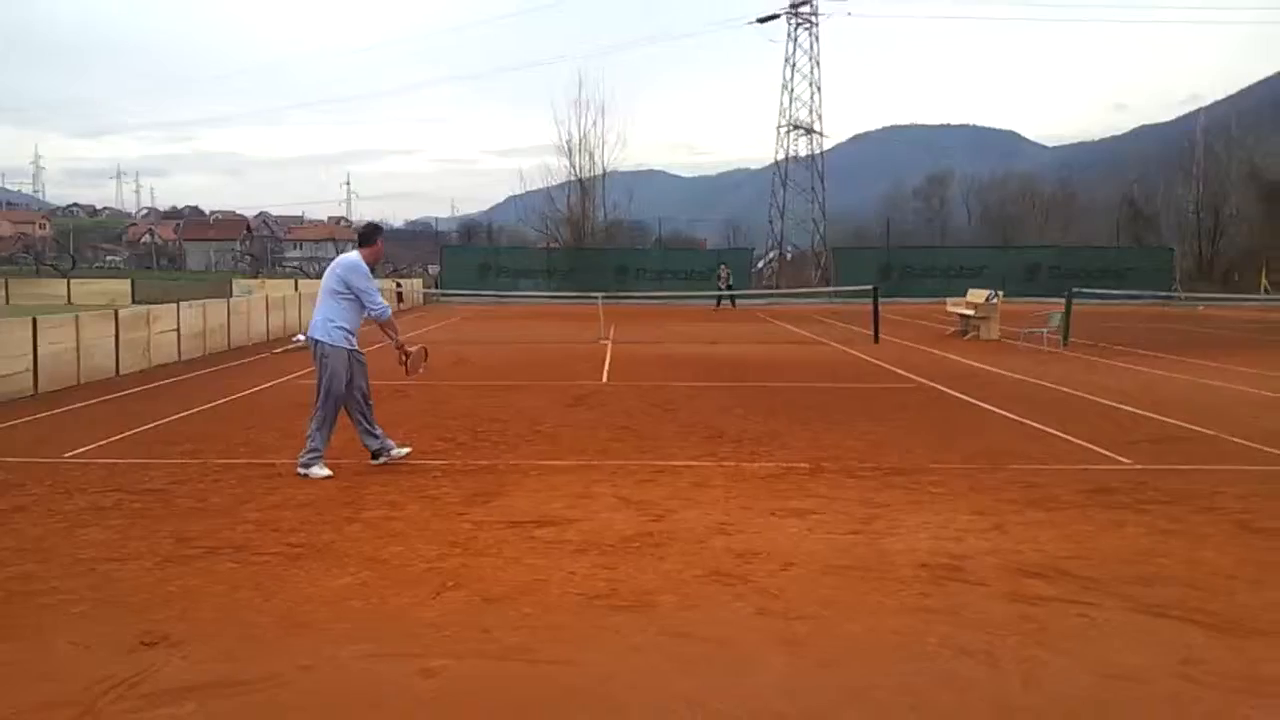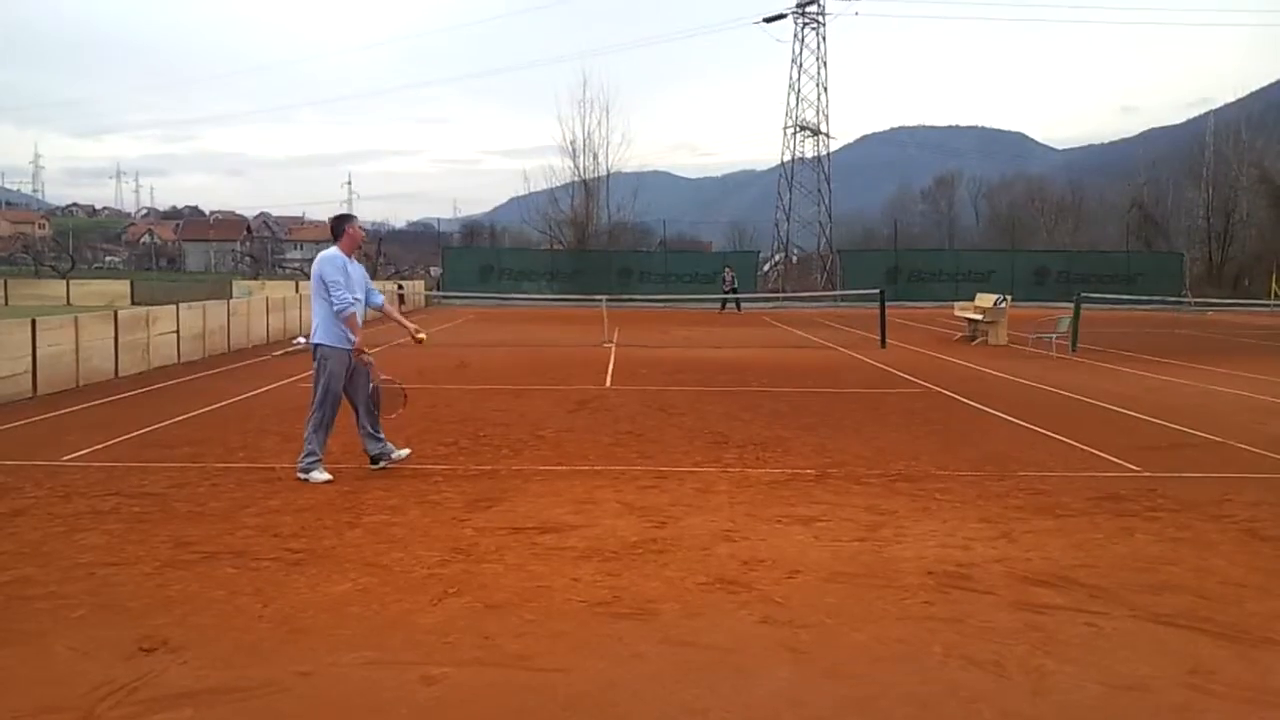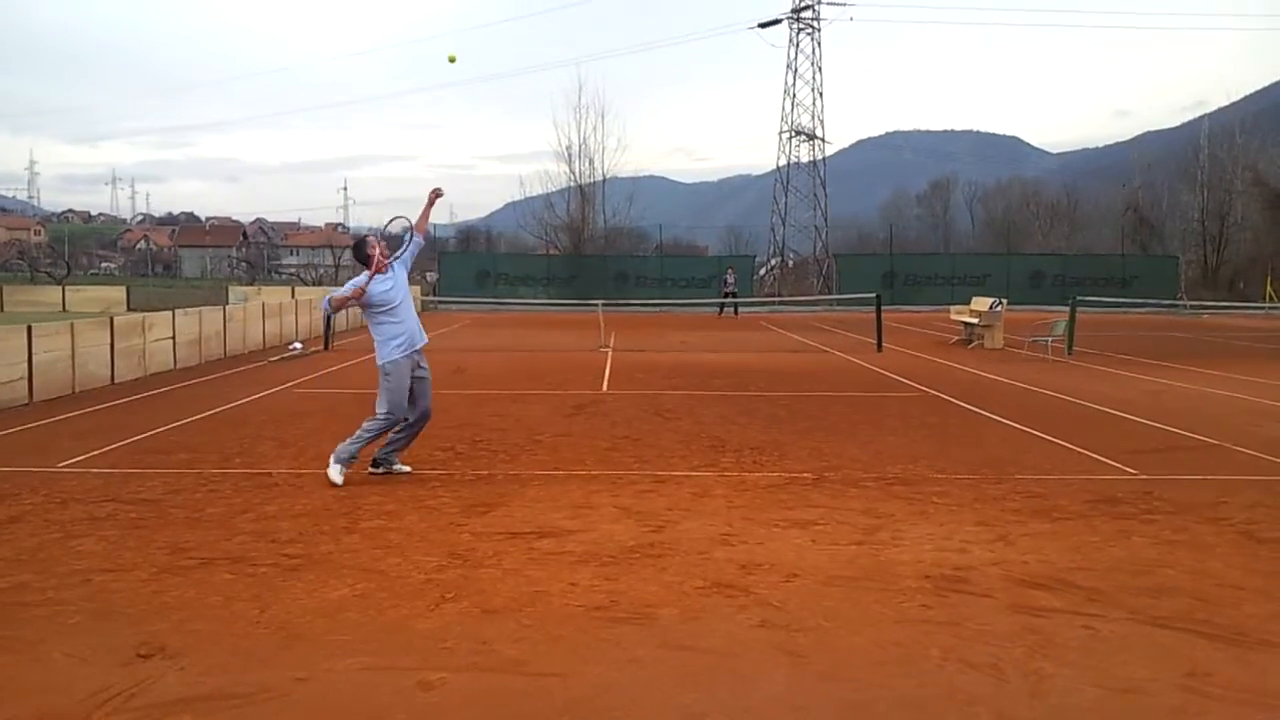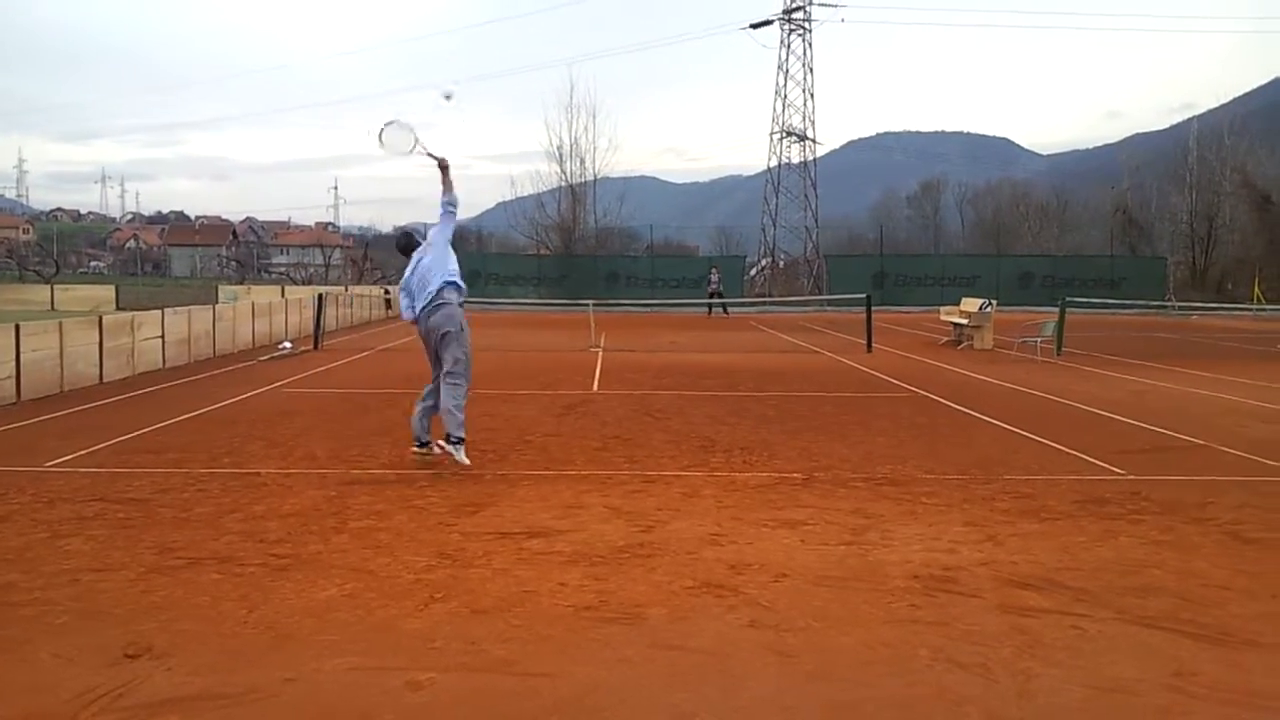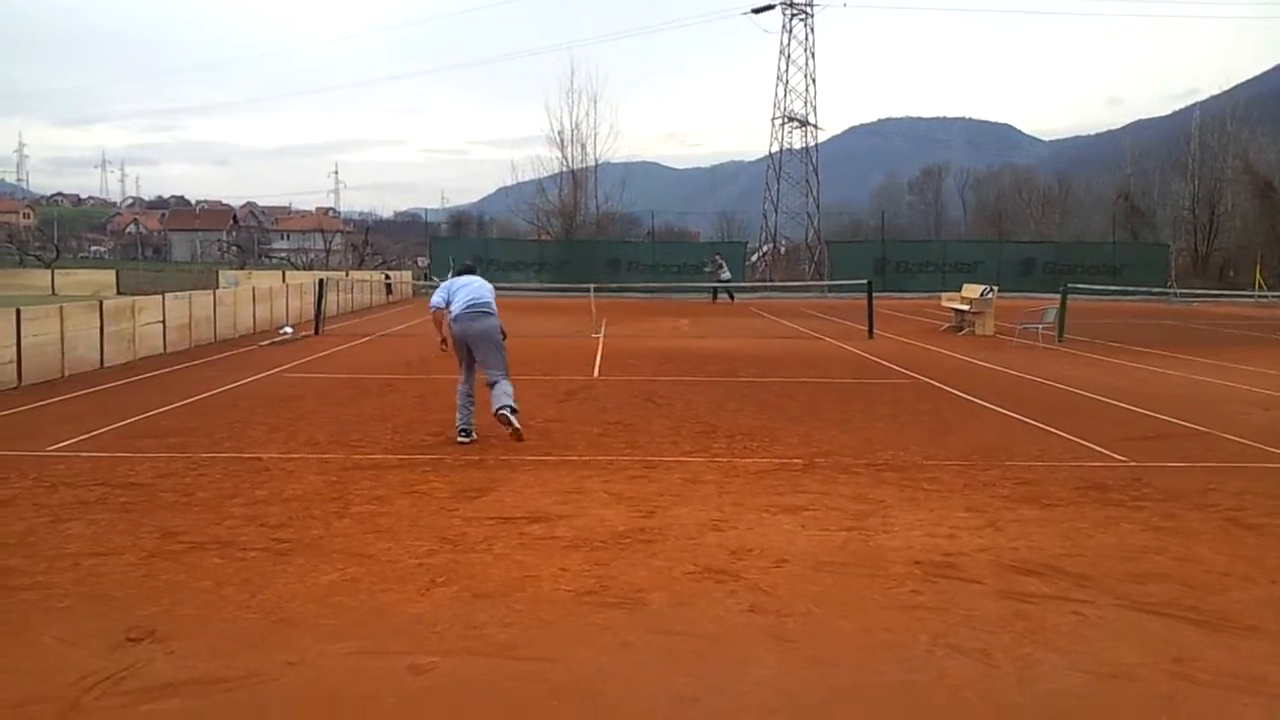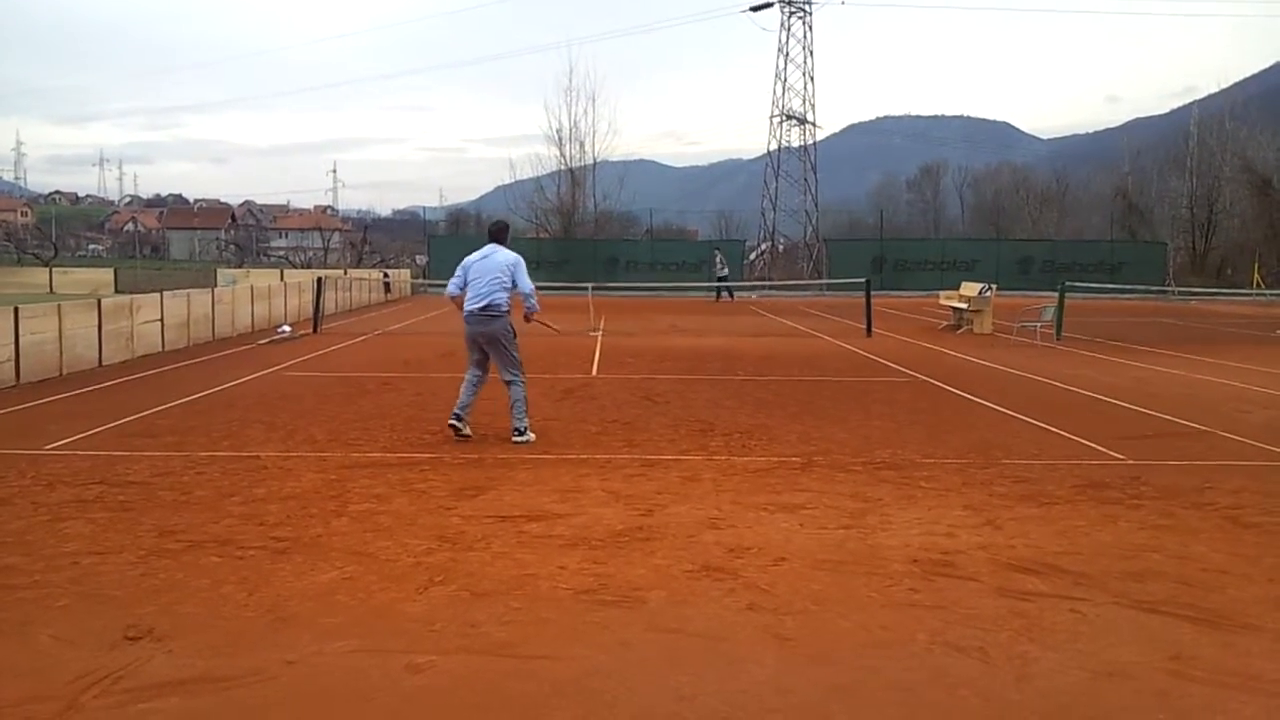
dt=0.5s
person 1, frame 1
left shoulder: (359, 267)
right shoulder: (352, 264)
left elbow: (375, 312)
right elbow: (379, 309)
left wrist: (395, 340)
right wrist: (398, 336)
left hip: (346, 343)
right hip: (329, 341)
left knee: (360, 398)
right knee: (330, 400)
left ankle: (379, 448)
right ankle: (310, 460)
person 1, frame 2
left shoulder: (358, 268)
right shoulder: (329, 259)
left elbow: (378, 300)
right elbow: (341, 301)
left wrist: (405, 324)
right wrist: (358, 336)
left hip: (352, 347)
right hip: (331, 345)
left knee: (366, 398)
right knee: (326, 405)
left ankle: (379, 452)
right ankle: (309, 464)
person 1, frame 3
left shoulder: (398, 267)
right shoulder: (361, 284)
left elbow: (416, 236)
right elbow: (329, 305)
left wrist: (429, 205)
right wrist: (349, 297)
left hip: (415, 354)
right hip: (393, 359)
left knee: (421, 412)
right knee: (390, 416)
left ankle: (384, 460)
right ankle: (341, 458)
person 1, frame 4
left shoulder: (408, 277)
right shoulder: (435, 241)
left elbow: (408, 317)
right elbow: (449, 208)
right wrist: (445, 174)
left hip: (428, 323)
right hip: (447, 312)
left knee: (439, 380)
right knee: (455, 378)
left ankle: (423, 439)
right ankle: (454, 438)
person 1, frame 5
left shoulder: (448, 284)
right shoulder: (485, 284)
left elbow: (436, 306)
left wrist: (441, 334)
left hip: (459, 324)
right hip: (487, 323)
left knee: (466, 378)
right knee: (497, 377)
left ankle: (464, 429)
right ankle: (505, 408)
person 1, frame 6
left shoulder: (470, 259)
right shoulder: (513, 258)
left elbow: (452, 292)
right elbow: (526, 290)
right wrist: (530, 312)
left hip: (472, 322)
right hip: (497, 321)
left knee: (475, 371)
right knee: (514, 375)
left ankle: (459, 416)
right ankle: (520, 429)
